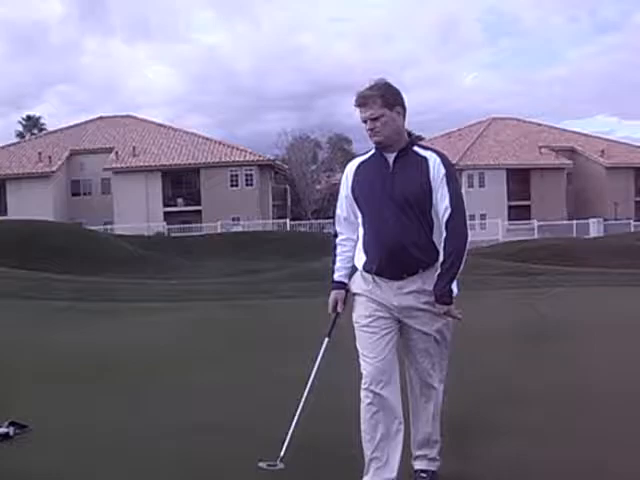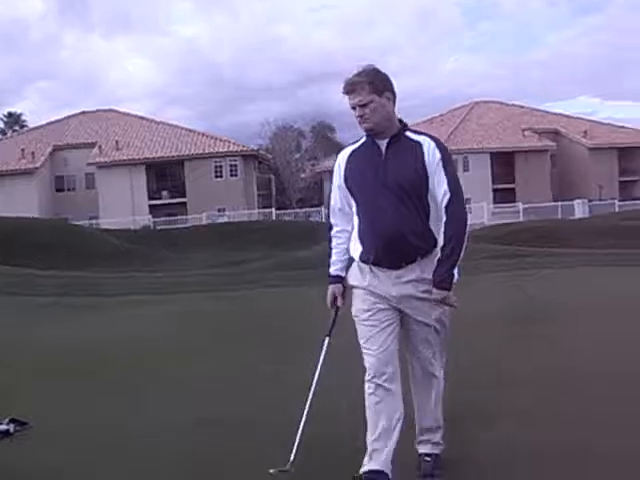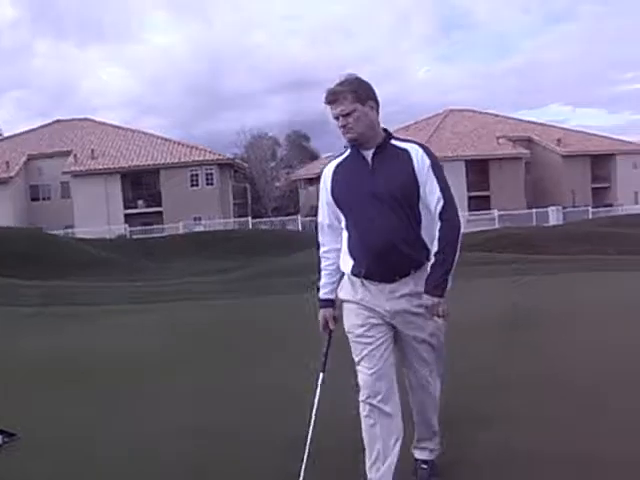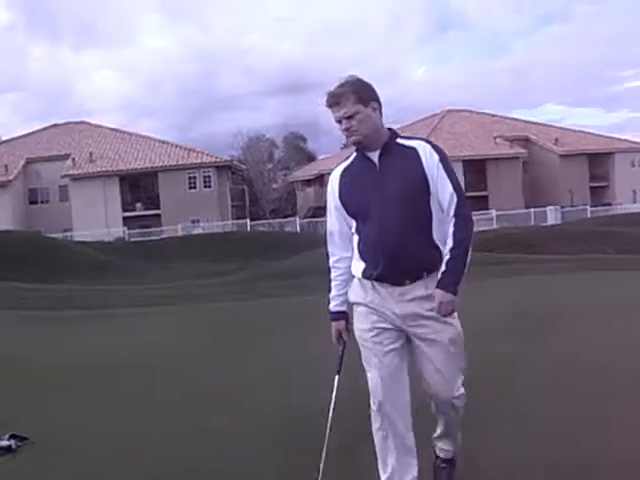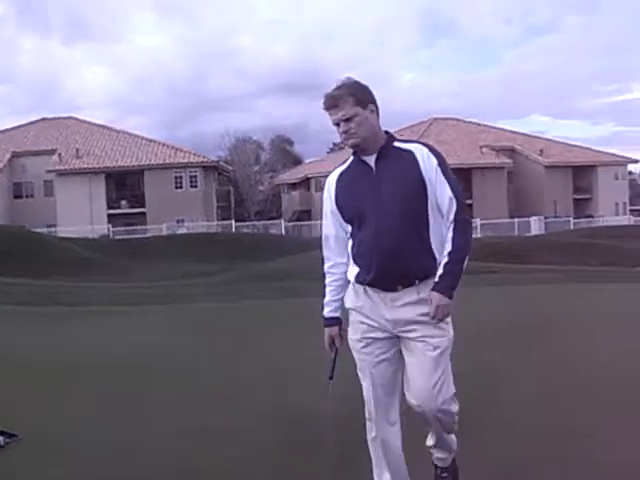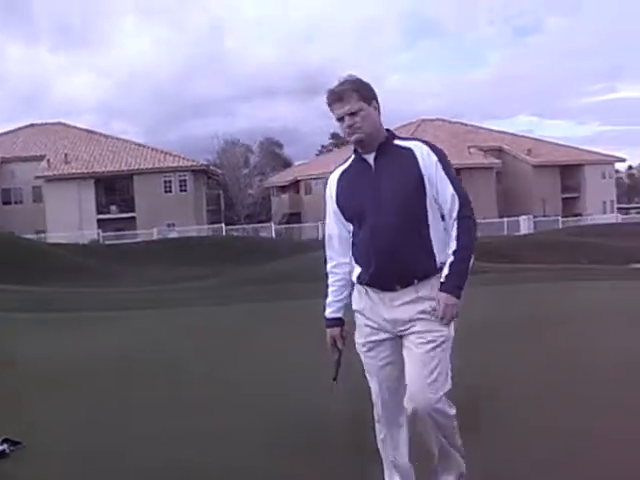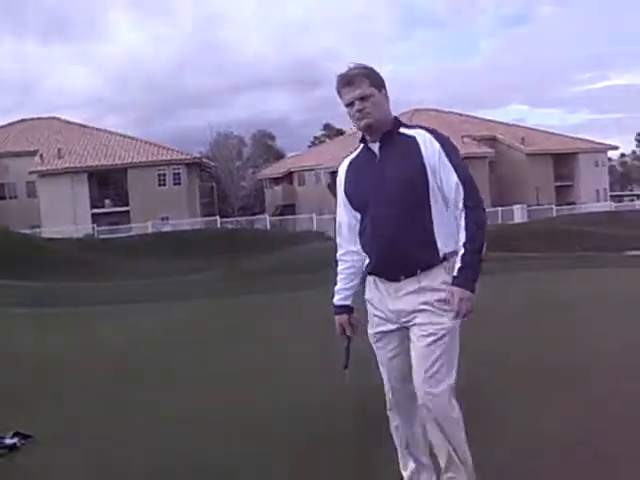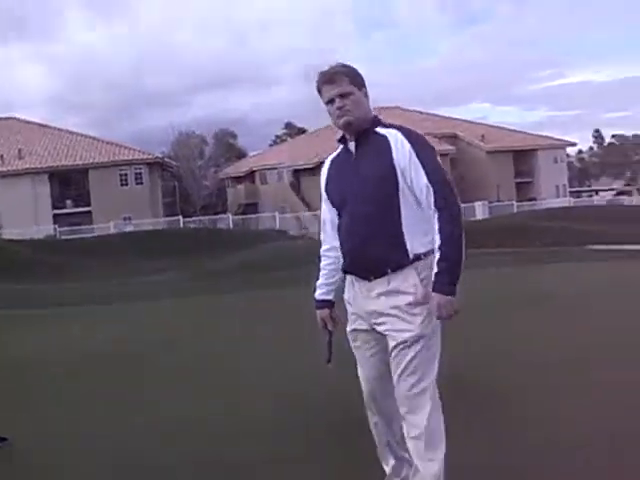
dt=0.1s
person 1, frame 1
left shoulder: (433, 164)
right shoulder: (356, 171)
left elbow: (455, 228)
right elbow: (346, 231)
left wrist: (445, 290)
right wrist: (340, 281)
left hip: (423, 287)
right hip: (371, 290)
left knee: (426, 380)
right knee: (376, 384)
person 1, frame 2
left shoulder: (428, 149)
right shoulder: (348, 160)
left elbow: (454, 214)
right elbow: (341, 223)
left wrist: (444, 276)
right wrist: (337, 275)
left hip: (421, 275)
right hip: (370, 280)
left knee: (427, 368)
right knee: (379, 374)
left ankle: (430, 446)
person 1, frame 3
left shoulder: (416, 157)
right shoulder: (334, 174)
left elbow: (446, 221)
right elbow: (330, 239)
left wrist: (438, 285)
right wrist: (327, 295)
left hip: (416, 289)
right hip: (361, 295)
left knee: (425, 383)
right knee: (374, 393)
person 1, frame 4
left shoulder: (424, 154)
right shoulder: (341, 178)
left elbow: (459, 218)
right elbow: (340, 247)
left wrist: (450, 282)
right wrist: (338, 307)
left hip: (428, 291)
right hip: (372, 298)
left knee: (445, 388)
right knee: (385, 400)
left ankle: (446, 447)
person 1, frame 5
left shoulder: (421, 158)
right shoulder: (337, 182)
left elbow: (458, 221)
right elbow: (335, 253)
left wrist: (445, 286)
right wrist: (332, 313)
left hip: (423, 299)
right hip: (367, 304)
left knee: (431, 397)
right knee: (379, 408)
person 1, frame 6
left shoulder: (422, 155)
right shoulder: (339, 181)
left elbow: (462, 218)
right elbow: (338, 253)
left wrist: (452, 286)
right wrist: (334, 313)
left hip: (425, 298)
right hip: (371, 304)
left knee: (425, 398)
right knee: (386, 409)
person 1, frame 7
left shoulder: (428, 144)
right shoulder: (349, 169)
left elbow: (471, 207)
right elbow: (349, 240)
left wrist: (466, 278)
right wrist: (343, 300)
left hip: (434, 287)
right hip: (381, 294)
left knee: (435, 394)
right knee: (398, 397)
person 1, frame 8
left shoulder: (402, 143)
right shoulder: (332, 167)
left elbow: (446, 209)
right elbow: (332, 238)
left wrist: (446, 283)
right wrist: (324, 295)
left hip: (409, 287)
right hip: (359, 293)
left knee: (414, 398)
right knee: (376, 397)
